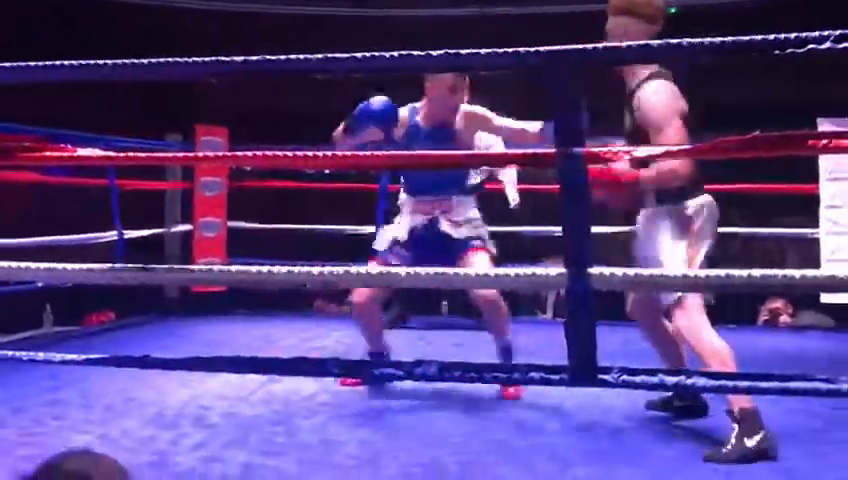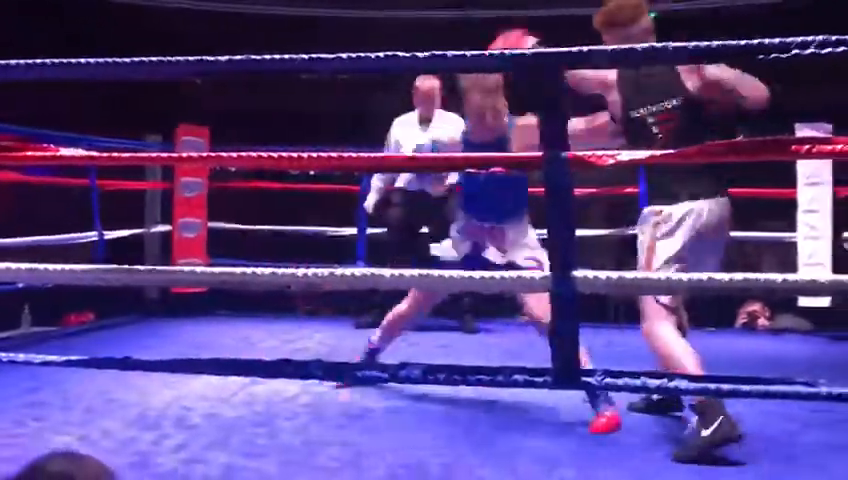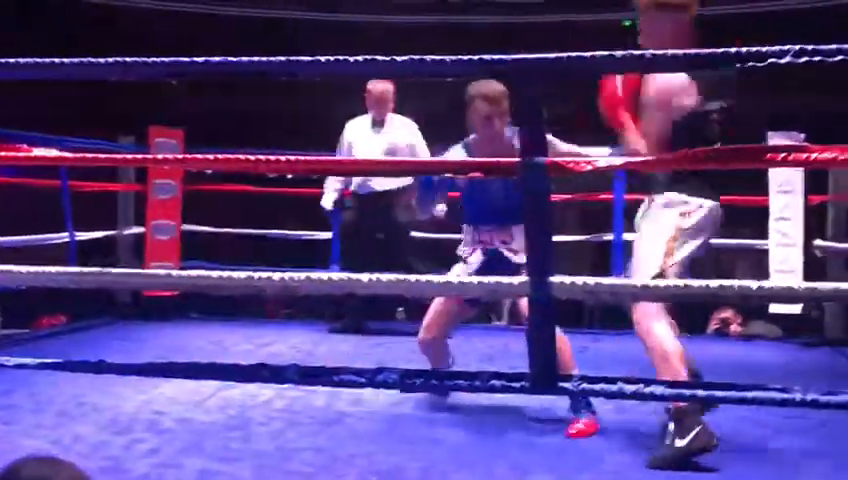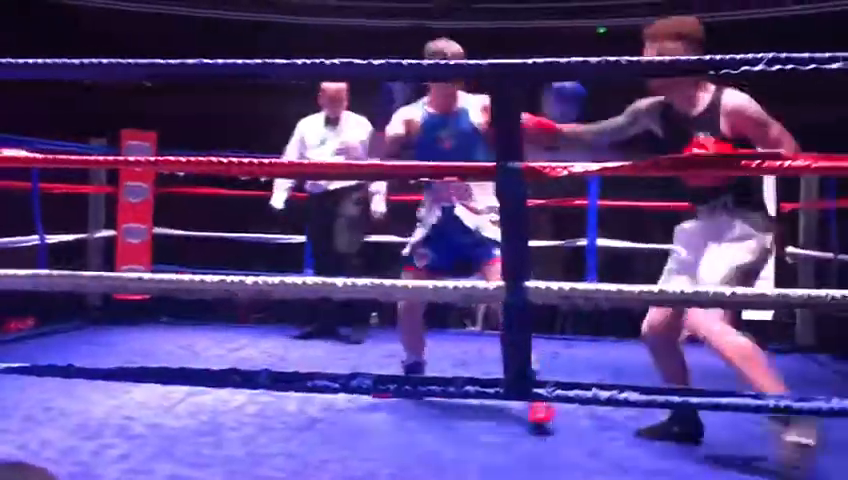
dt=0.2s
person 1, frame 1
left shoulder: (652, 95)
right shoulder: (645, 86)
left elbow: (680, 170)
left wrist: (625, 176)
left hip: (677, 214)
right hip: (661, 213)
left knee: (686, 316)
right knee: (641, 308)
left ankle: (750, 426)
right ankle: (686, 393)
person 1, frame 2
left shoulder: (611, 81)
right shoulder: (691, 67)
left elbow: (559, 69)
right elbow: (759, 97)
left wrist: (523, 47)
right wrist: (719, 90)
left hip: (669, 209)
right hip: (714, 204)
left knee: (656, 320)
right knee: (670, 302)
left ankle: (712, 415)
right ankle: (667, 393)
person 1, frame 3
left shoulder: (664, 82)
right shoulder: (707, 72)
left elbow: (644, 158)
left wrist: (623, 117)
left hip: (676, 203)
right hip: (695, 203)
left knee: (646, 311)
right knee: (655, 304)
left ankle: (688, 424)
person 1, frame 4
left shoulder: (733, 106)
right shoulder: (651, 111)
left elbow: (790, 153)
right elbow: (599, 134)
left hip: (740, 228)
right hip: (701, 227)
left knee: (704, 320)
right knee: (655, 329)
left ankle: (794, 420)
right ankle: (686, 419)
person 2, frame 1
left shoulder: (469, 117)
right shoulder: (400, 117)
left elbow: (523, 133)
right elbow: (343, 145)
left wrist: (547, 130)
right wrist: (353, 126)
left hip: (457, 218)
right hip: (413, 218)
left knee: (486, 295)
right knee: (364, 300)
left ankle: (507, 362)
right ankle: (380, 358)
person 2, frame 2
left shoulder: (523, 130)
right shoulder: (454, 141)
left elbow: (580, 130)
left hip: (512, 240)
right hip: (466, 239)
left knee: (543, 317)
right knee: (408, 311)
left ankle: (600, 396)
right ankle: (369, 356)
person 2, frame 3
right shoulder: (458, 156)
left elbow: (581, 157)
left hip: (520, 250)
right hip: (477, 251)
right knee: (430, 335)
left ankle: (582, 404)
person 2, frame 4
left shoulder: (480, 106)
right shoulder: (411, 115)
right wrist: (383, 129)
left hip: (477, 211)
right hip: (434, 213)
right knee: (409, 303)
right ankle: (413, 372)
person 3, frame 1
left shoulder: (479, 119)
right shoulder: (429, 118)
left elbow: (499, 154)
right elbow: (415, 157)
left wrist: (509, 186)
right wrist: (404, 187)
left hip: (468, 193)
right hip: (433, 192)
left knee: (472, 254)
right knee: (417, 250)
left ankle: (482, 312)
right ankle: (399, 310)
person 3, frame 2
left shoulder: (453, 123)
right shoulder: (400, 124)
right wrist: (374, 192)
left hip: (440, 197)
right hip: (405, 196)
right knee: (394, 253)
left ankle: (463, 314)
right ankle: (382, 311)
person 3, frame 3
left shoulder: (406, 127)
right shoulder: (353, 128)
right wrist: (331, 193)
left hip: (395, 197)
right hip: (361, 199)
left knee: (403, 259)
right knee: (355, 258)
right ankle: (354, 316)
person 3, frame 4
left shoulder: (359, 124)
right shoulder: (306, 126)
right elbow: (290, 161)
left wrist: (378, 196)
right wrist: (280, 191)
left hip: (349, 194)
right hip: (318, 198)
left knee: (344, 252)
right knee: (322, 259)
left ankle: (358, 320)
right ankle: (325, 320)
